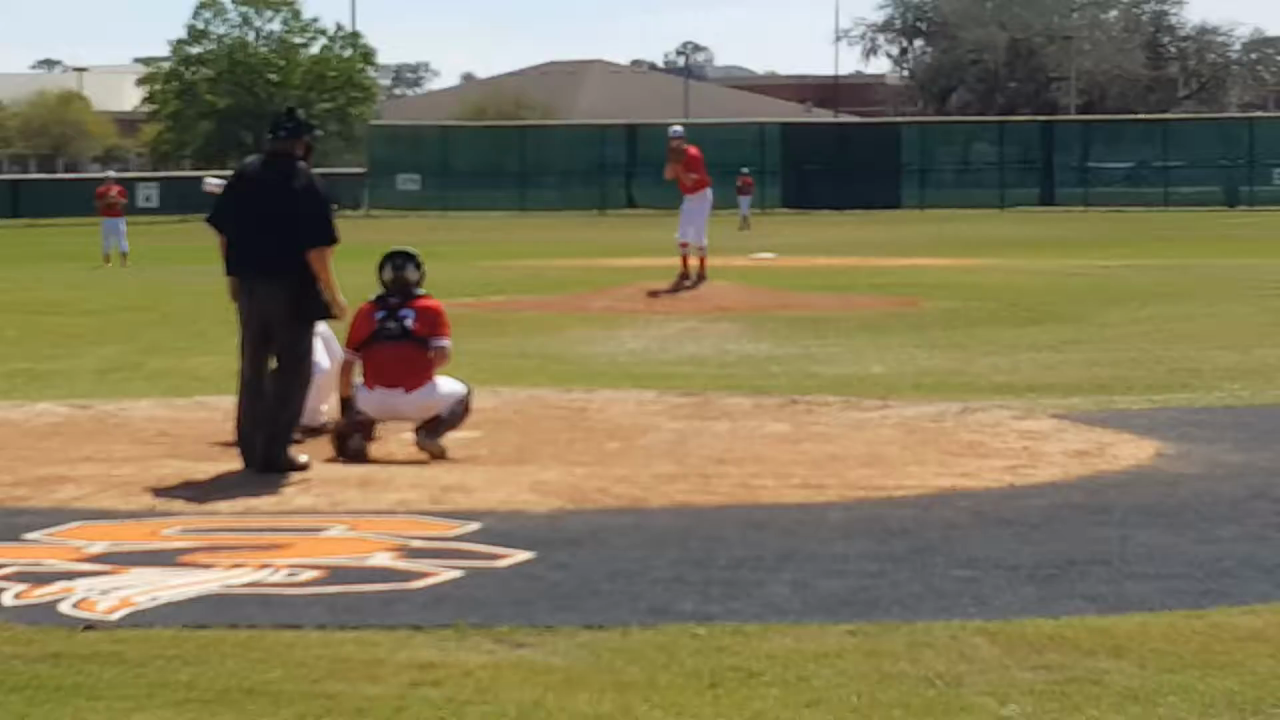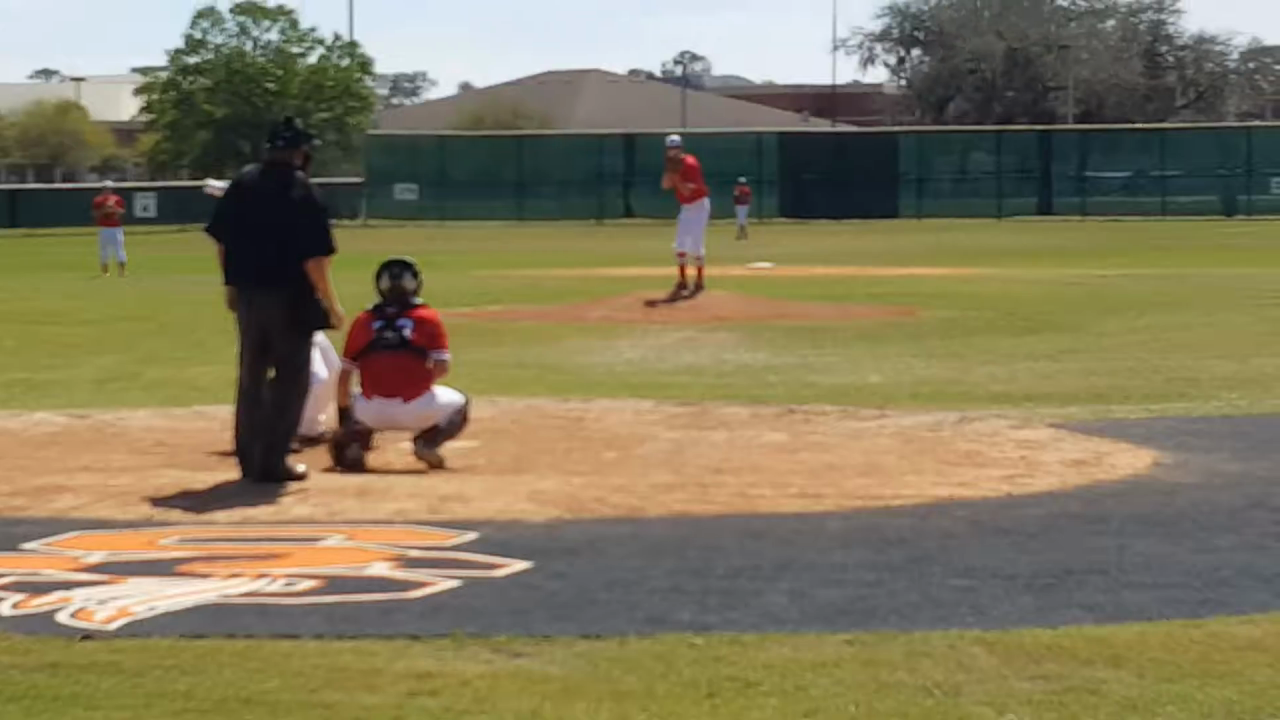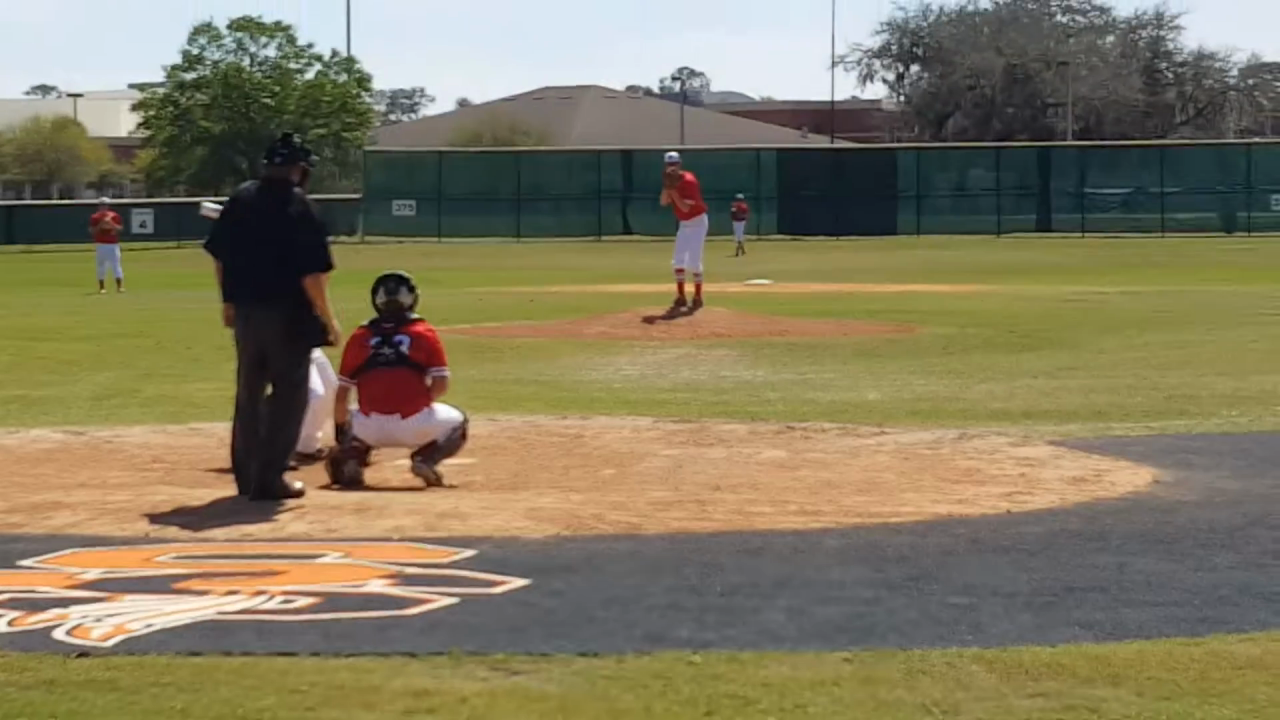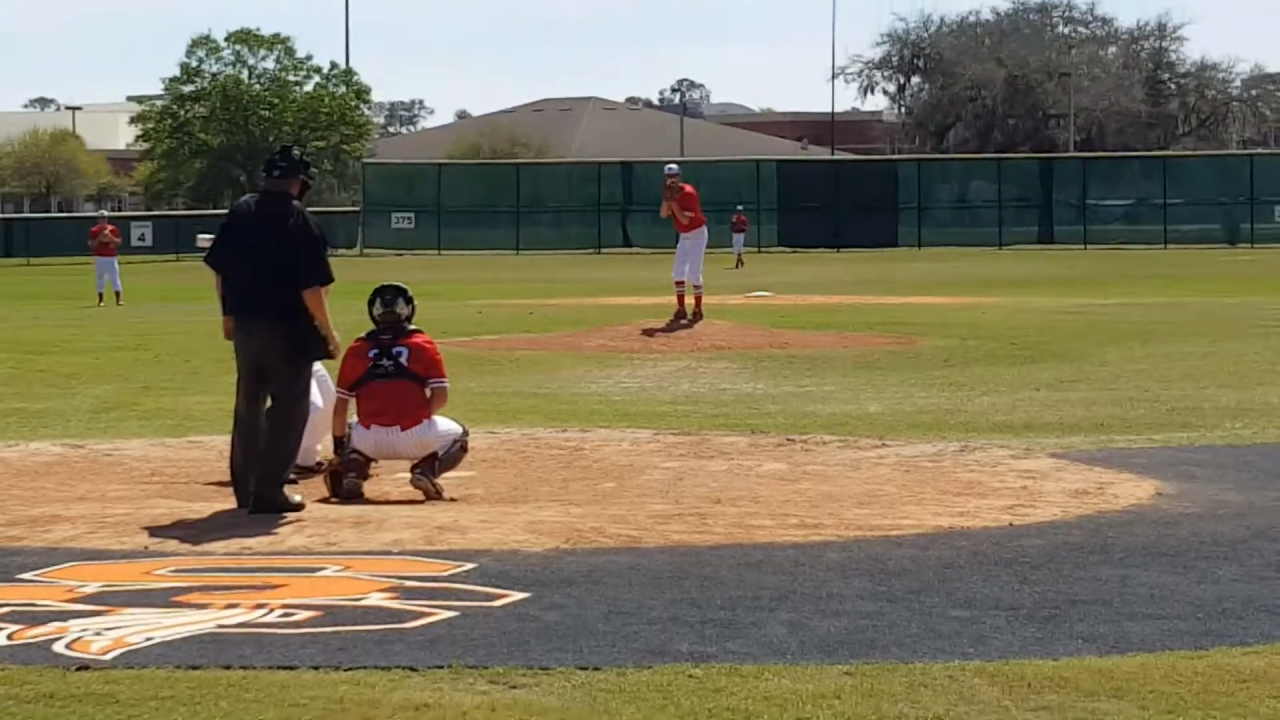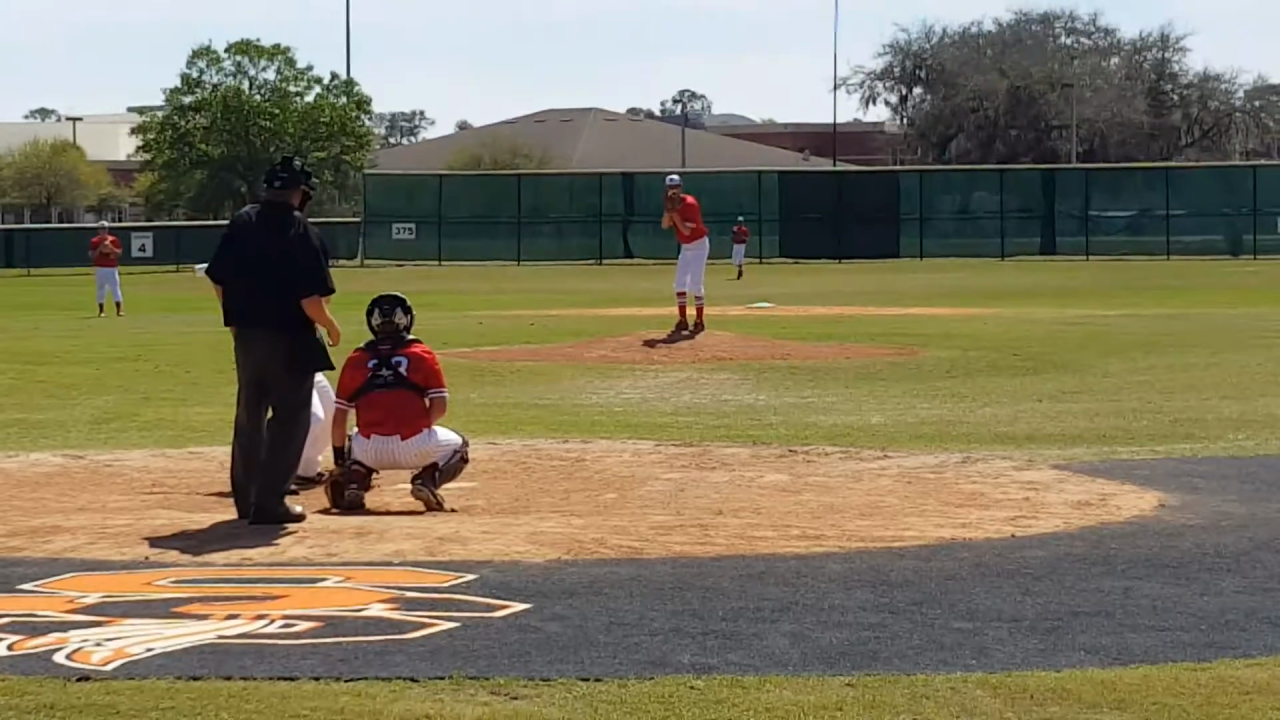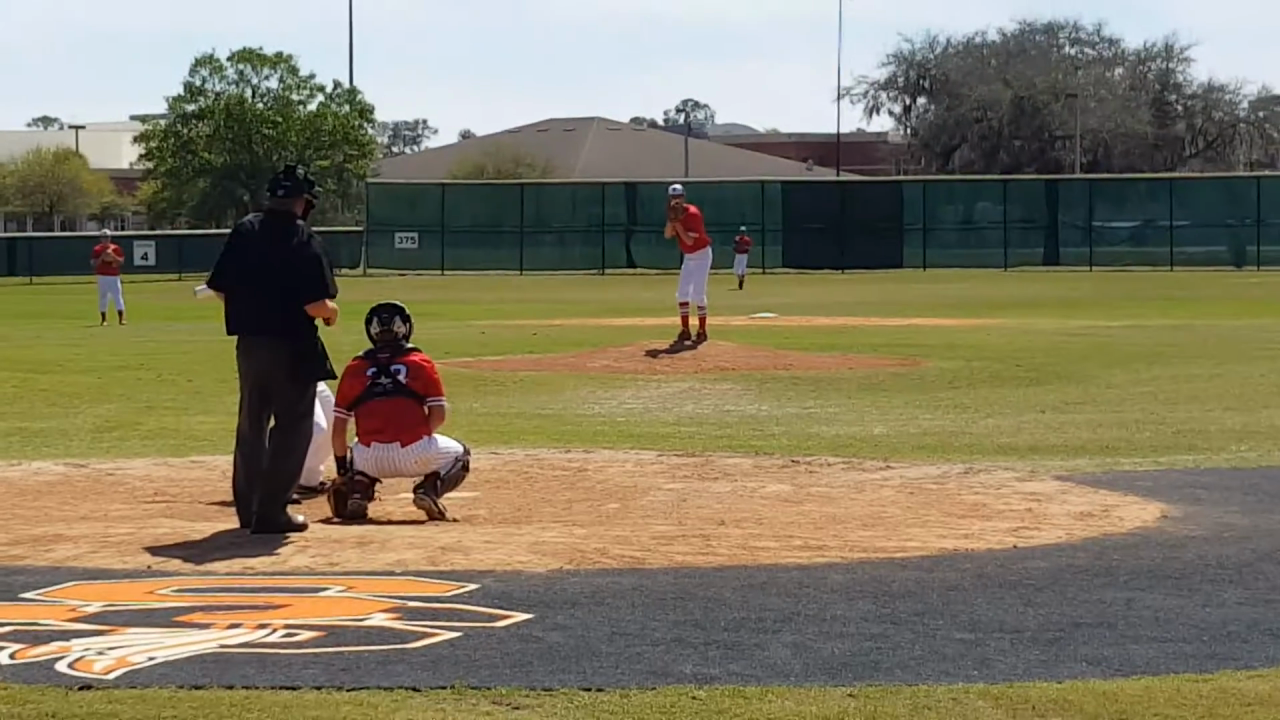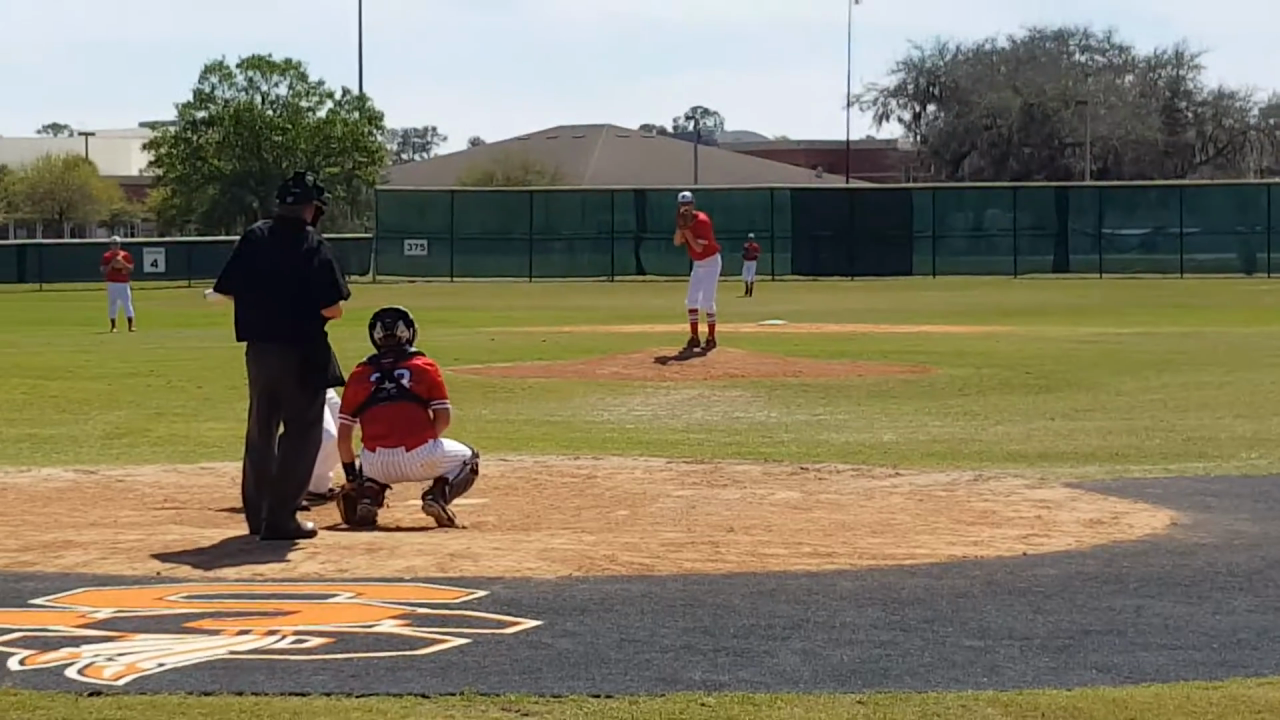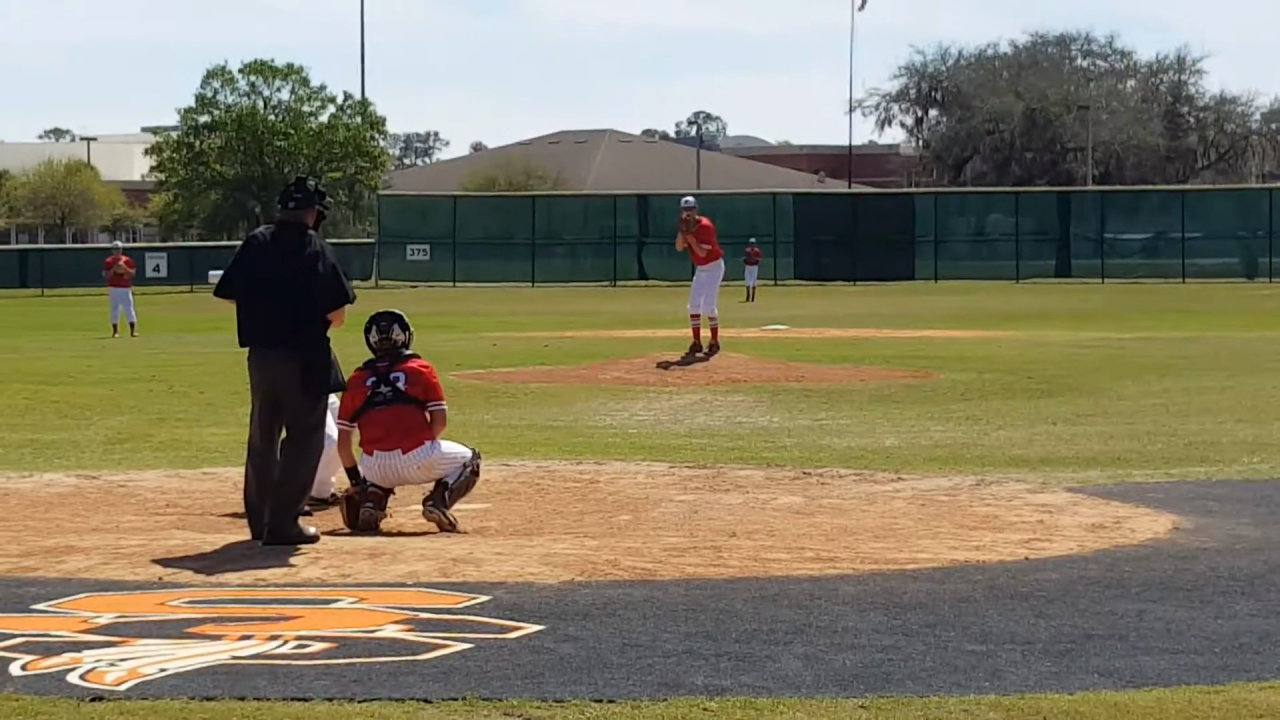
dt=0.1s
person 1, frame 1
left shoulder: (245, 173)
right shoulder: (303, 180)
left elbow: (224, 233)
right elbow: (316, 247)
left wrist: (235, 275)
right wrist: (332, 292)
left hip: (249, 285)
right hip: (290, 288)
left knee: (253, 367)
right knee: (292, 369)
left ankle: (252, 448)
right ankle: (273, 452)
person 1, frame 2
left shoulder: (243, 182)
right shoulder: (301, 190)
left elbow: (223, 242)
right elbow: (314, 257)
left wrist: (232, 284)
right wrist: (329, 302)
left hip: (248, 294)
right hip: (289, 298)
left knee: (252, 377)
right knee: (290, 378)
left ankle: (250, 457)
right ankle: (271, 461)
person 1, frame 3
left shoulder: (240, 199)
right shoulder: (299, 206)
left elbow: (220, 258)
right elbow: (312, 274)
left wrist: (229, 302)
right wrist: (327, 318)
left hip: (246, 312)
right hip: (287, 315)
left knee: (249, 394)
right knee: (288, 395)
left ankle: (247, 475)
right ankle: (268, 478)
person 1, frame 4
left shoulder: (239, 212)
right shoulder: (299, 219)
left elbow: (220, 272)
right elbow: (311, 287)
left wrist: (229, 315)
right wrist: (327, 330)
left hip: (246, 325)
right hip: (287, 328)
left knee: (248, 407)
right knee: (288, 408)
left ankle: (246, 488)
right ankle: (267, 491)
person 1, frame 5
left shoulder: (241, 222)
right shoulder: (300, 230)
left elbow: (218, 282)
right elbow: (311, 298)
right wrist: (330, 326)
left hip: (247, 334)
right hip: (289, 338)
left knee: (249, 418)
right knee: (289, 419)
left ankle: (247, 499)
right ankle: (268, 502)
person 1, frame 6
left shoulder: (243, 230)
right shoulder: (303, 238)
left elbow: (220, 290)
right elbow: (314, 304)
right wrist: (331, 310)
left hip: (250, 344)
right hip: (292, 348)
left knee: (251, 427)
right knee: (292, 428)
left ankle: (249, 508)
right ankle: (271, 512)
person 1, frame 7
left shoulder: (253, 236)
right shoulder: (313, 243)
left elbow: (229, 290)
right elbow: (331, 308)
right wrist: (333, 313)
left hip: (259, 349)
right hip: (301, 352)
left knee: (261, 432)
right knee: (302, 434)
left ankle: (258, 514)
right ankle: (280, 518)
person 1, frame 8
left shoulder: (255, 242)
right shoulder: (315, 248)
left elbow: (230, 293)
right elbow: (336, 313)
right wrist: (326, 317)
left hip: (261, 354)
right hip: (304, 358)
left knee: (262, 438)
right knee: (303, 439)
left ankle: (260, 520)
right ankle: (282, 523)
person 2, frame 1
left shoulder: (366, 312)
right shoulder: (430, 308)
left elbow: (346, 370)
right elbow: (442, 354)
left wrist: (346, 412)
left hip: (374, 403)
right hip: (419, 400)
left knee: (357, 391)
right knee: (461, 394)
left ankle: (357, 434)
right ankle: (430, 432)
person 2, frame 2
left shoulder: (363, 321)
right shoulder: (428, 318)
left elbow: (344, 379)
right elbow: (442, 367)
left wrist: (343, 422)
left hip: (372, 412)
right hip: (417, 409)
left knee: (354, 399)
right knee: (459, 404)
left ankle: (355, 443)
right ankle: (429, 441)
person 2, frame 3
left shoulder: (359, 337)
right shoulder: (425, 333)
left elbow: (342, 396)
right elbow: (441, 385)
left wrist: (341, 438)
left hip: (371, 429)
right hip: (415, 426)
left knee: (355, 416)
right knee: (458, 422)
left ankle: (353, 459)
right ankle: (427, 457)
person 2, frame 4
left shoulder: (357, 350)
right shoulder: (423, 344)
left elbow: (340, 409)
right elbow: (441, 396)
left wrist: (339, 451)
left hip: (371, 441)
right hip: (415, 437)
left knee: (353, 428)
right knee: (458, 434)
left ankle: (352, 472)
right ankle: (427, 469)
person 2, frame 5
left shoulder: (356, 360)
right shoulder: (422, 354)
left elbow: (339, 420)
right elbow: (440, 407)
left wrist: (340, 461)
left hip: (370, 451)
right hip: (415, 447)
left knee: (356, 438)
right knee: (458, 446)
left ankle: (355, 483)
right ankle: (428, 480)
person 2, frame 6
left shoulder: (355, 369)
right shoulder: (421, 363)
left elbow: (339, 429)
right elbow: (438, 415)
left wrist: (342, 471)
left hip: (371, 460)
right hip: (414, 455)
right knee: (460, 455)
left ankle: (357, 493)
right ankle: (430, 488)
person 2, frame 7
left shoulder: (360, 374)
right shoulder: (425, 366)
left elbow: (344, 436)
right elbow: (443, 419)
left wrist: (352, 477)
left hip: (377, 465)
right hip: (421, 457)
right knee: (468, 459)
left ankle: (367, 499)
right ankle: (439, 495)
person 2, frame 8
left shoulder: (357, 379)
right shoulder: (421, 369)
left elbow: (343, 442)
right elbow: (440, 420)
left wrist: (355, 481)
left hip: (376, 469)
right hip: (418, 459)
right knee: (470, 460)
left ankle: (370, 503)
right ankle: (439, 500)
